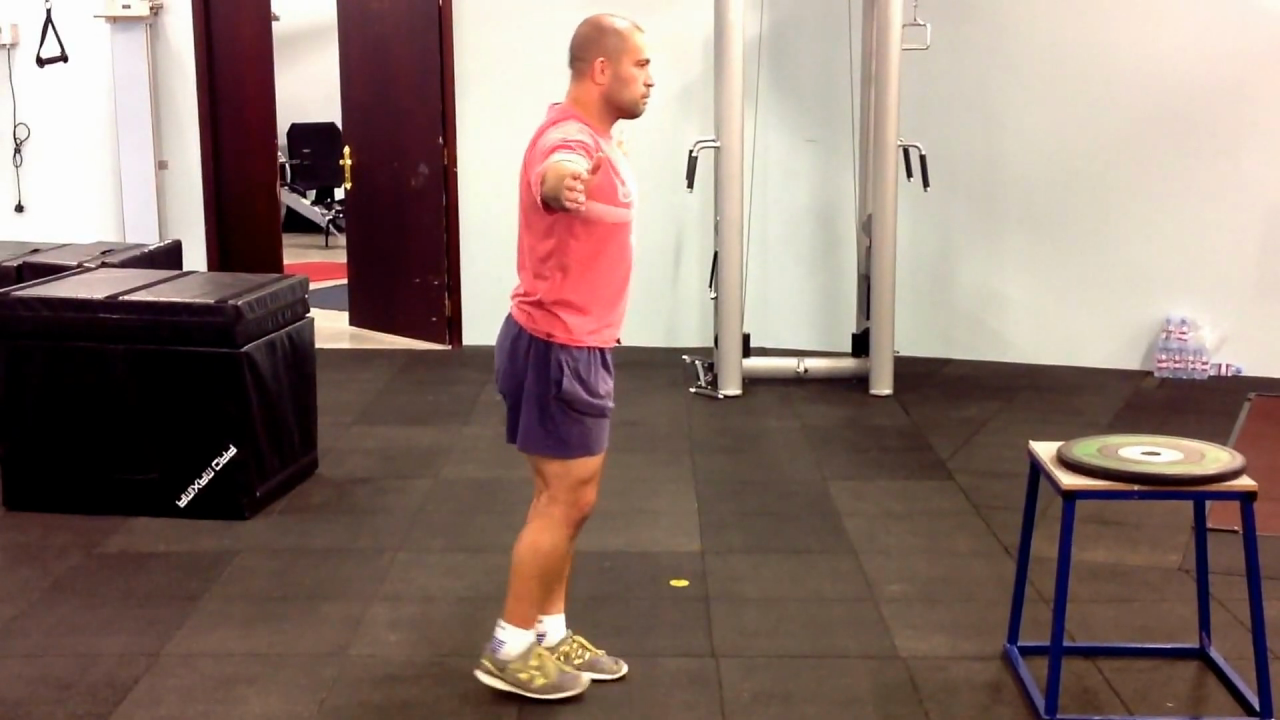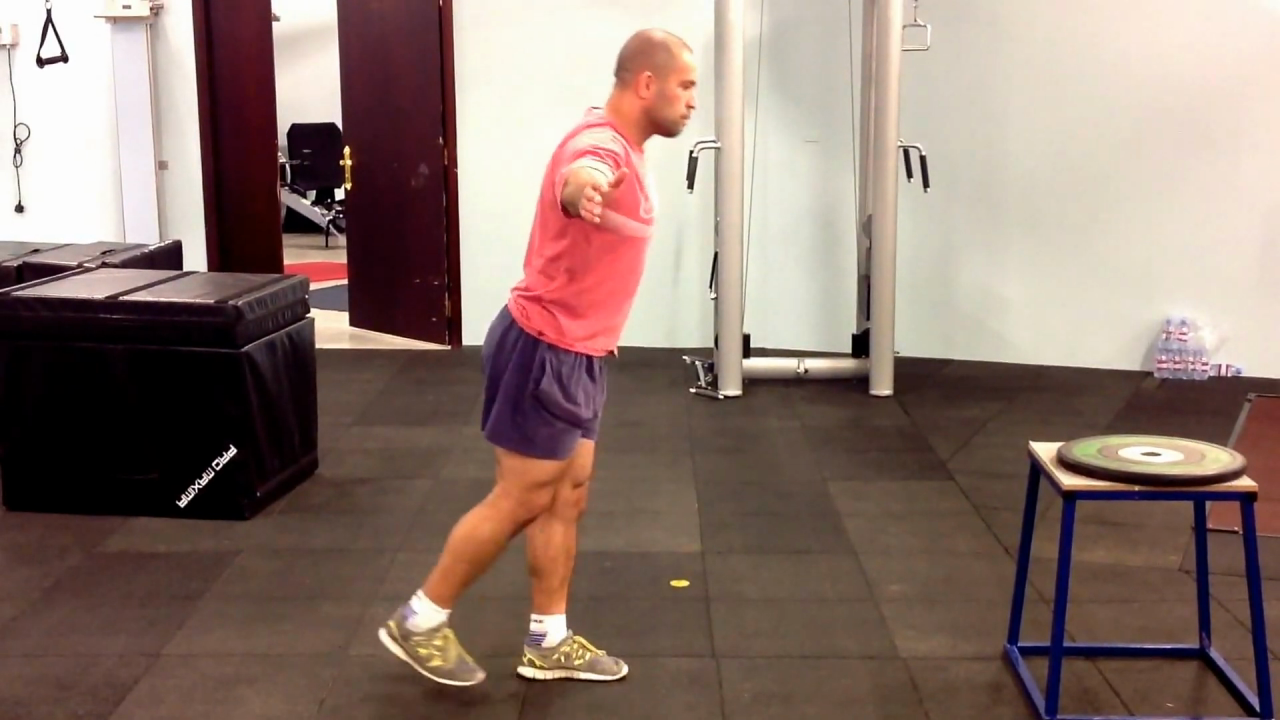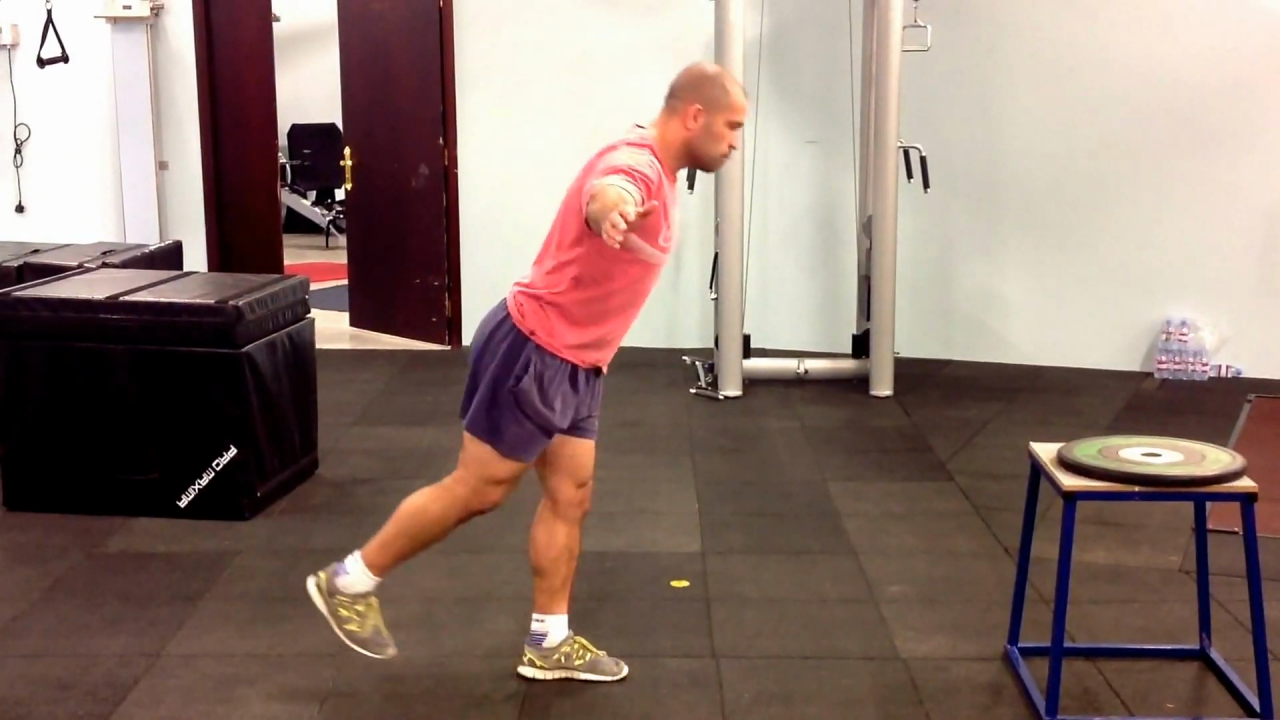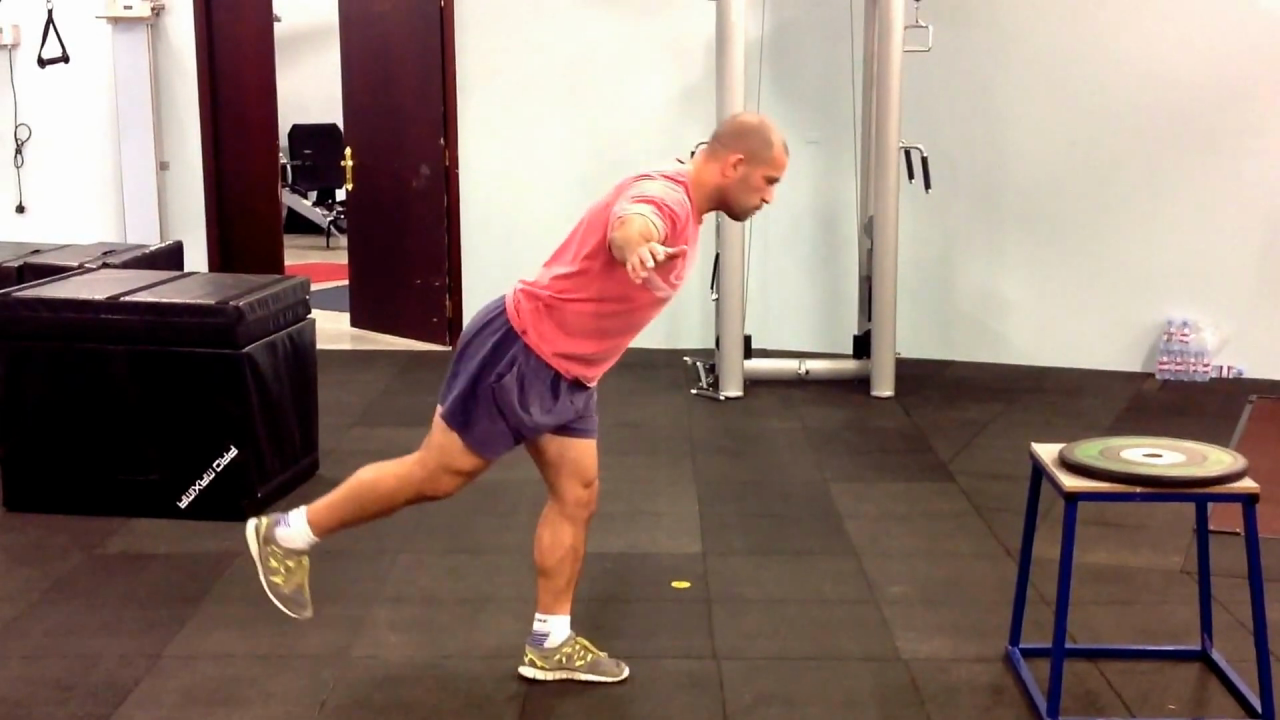
dt=0.4s
person 1, frame 1
left shoulder: (589, 136)
right shoulder: (568, 139)
right elbow: (553, 178)
right wrist: (561, 183)
left hip: (571, 345)
right hip: (558, 349)
left knee: (559, 497)
right knee: (569, 501)
left ankle: (548, 635)
right ankle: (510, 648)
person 1, frame 2
left shoulder: (620, 145)
right shoulder: (600, 147)
right elbow: (580, 180)
right wrist: (583, 191)
left hip: (574, 351)
right hip: (546, 349)
left knee: (566, 498)
right knee: (522, 501)
left ankle: (548, 642)
right ankle: (419, 621)
person 1, frame 3
left shoulder: (655, 166)
right shoulder: (635, 165)
right elbow: (604, 193)
right wrist: (611, 210)
left hip: (574, 361)
right hip: (534, 350)
left knee: (570, 498)
right knee: (477, 490)
left ankle: (549, 642)
right ankle: (349, 580)
person 1, frame 4
left shoulder: (683, 201)
right shoulder: (663, 198)
right elbow: (629, 223)
right wrist: (637, 245)
left hip: (567, 369)
right hip: (521, 350)
left knee: (577, 498)
right knee: (436, 476)
left ankle: (550, 644)
right ankle: (288, 534)
